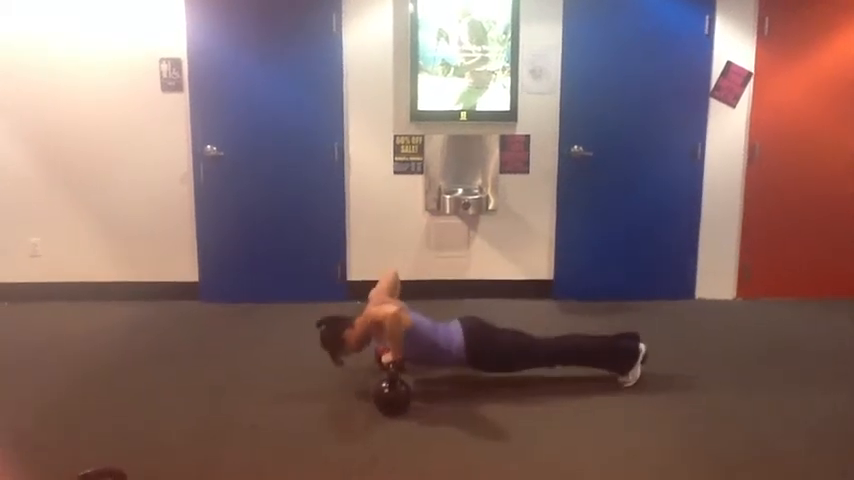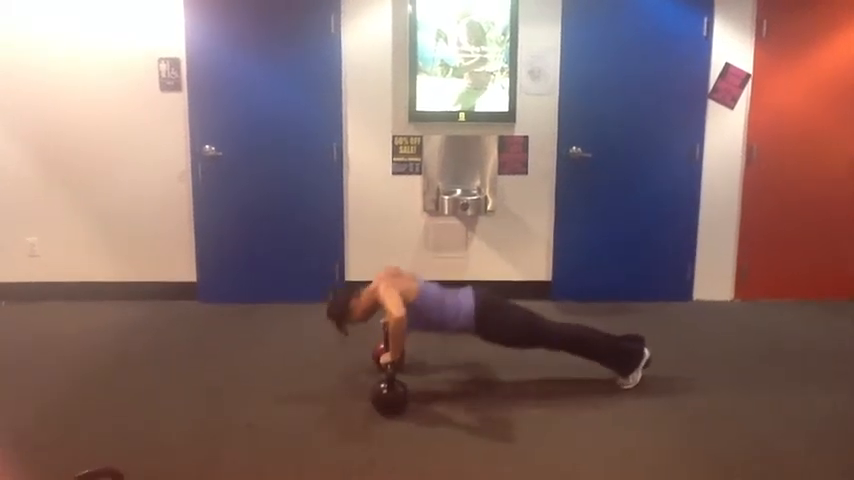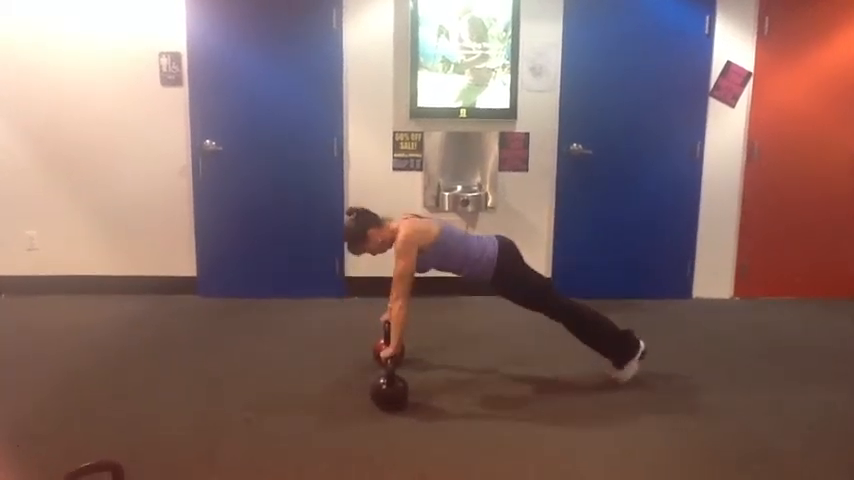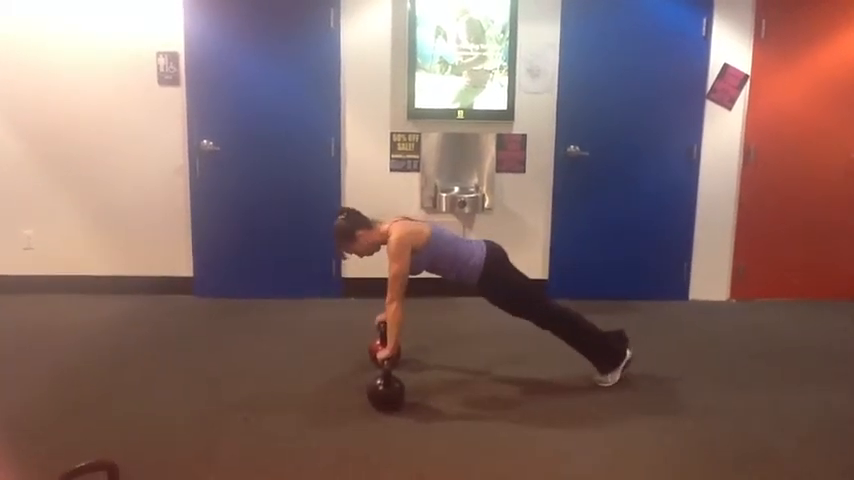
dt=0.4s
person 1, frame 1
left shoulder: (371, 316)
right shoulder: (376, 300)
left elbow: (392, 313)
right elbow: (393, 274)
left wrist: (395, 353)
left hip: (471, 346)
right hip: (466, 332)
left knee: (544, 352)
right knee: (543, 347)
left ankle: (627, 353)
right ankle: (623, 345)
person 1, frame 2
left shoulder: (381, 290)
right shoulder: (384, 278)
left elbow: (399, 316)
left wrist: (394, 354)
right wrist: (392, 322)
left hip: (480, 315)
right hip: (476, 302)
left knee: (550, 336)
right knee: (550, 333)
left ankle: (630, 356)
right ankle: (627, 346)
person 1, frame 3
left shoulder: (404, 238)
right shoulder: (401, 227)
left elbow: (401, 299)
right elbow: (403, 286)
left wrist: (394, 347)
right wrist: (392, 311)
left hip: (497, 264)
right hip: (495, 254)
left knee: (556, 306)
right knee: (555, 305)
left ankle: (626, 349)
right ankle: (623, 345)
person 1, frame 4
left shoulder: (397, 240)
right shoulder: (393, 228)
left elbow: (395, 299)
left wrist: (390, 348)
right wrist: (389, 314)
left hip: (486, 269)
right hip: (485, 258)
left knee: (543, 312)
right knee: (543, 309)
left ankle: (613, 356)
right ankle: (611, 345)
